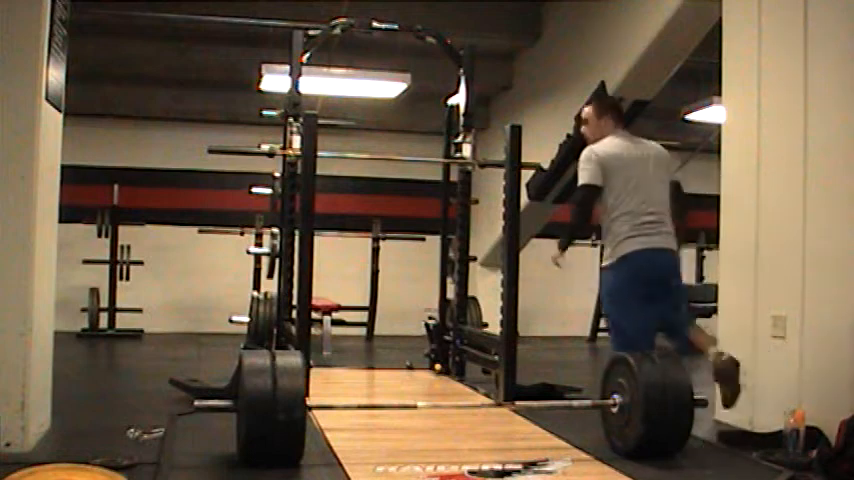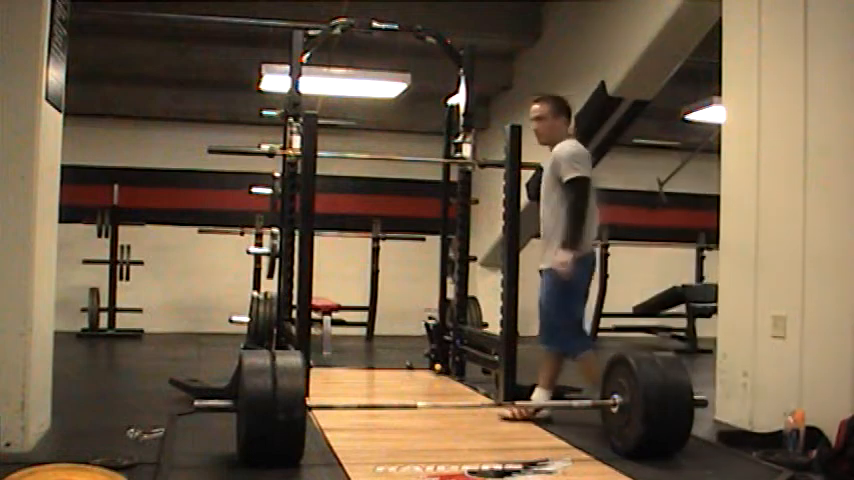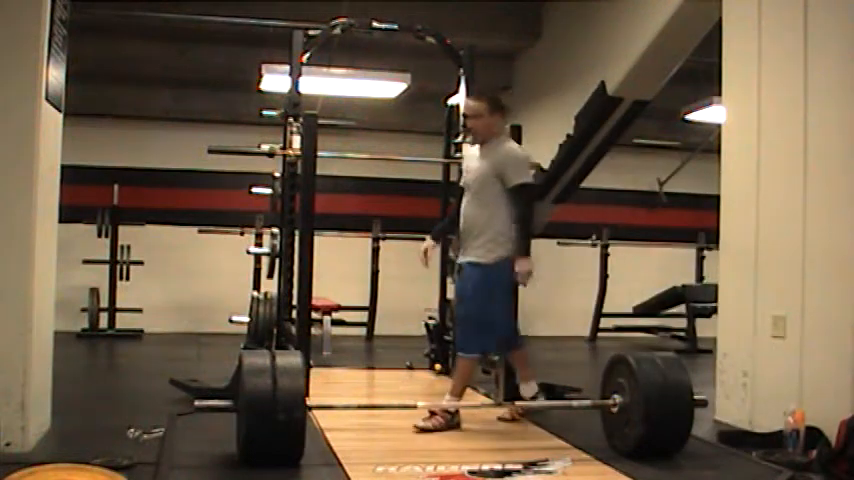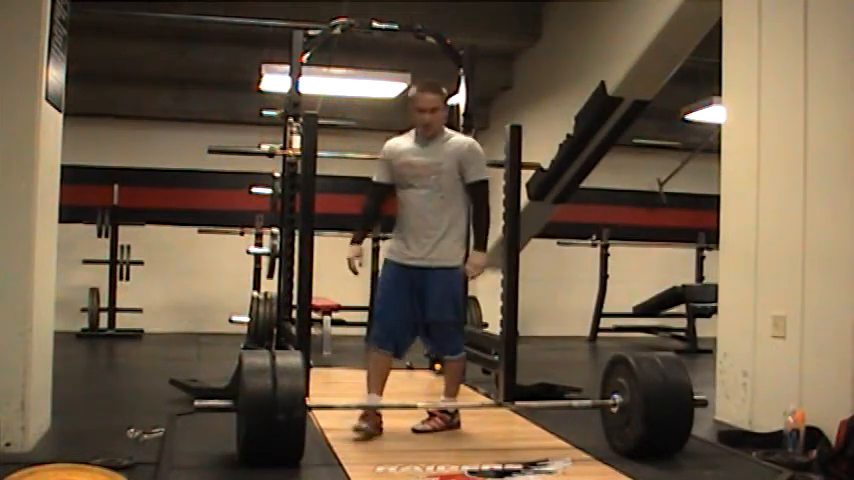
dt=0.7s
person 1, frame 1
left shoulder: (595, 154)
right shoulder: (657, 152)
left elbow: (583, 204)
right elbow: (673, 200)
left wrist: (563, 244)
right wrist: (673, 241)
left hip: (625, 257)
right hip: (664, 253)
left knee: (629, 343)
right knee: (677, 322)
right ankle: (718, 359)
person 1, frame 2
left shoulder: (567, 151)
right shoulder: (563, 154)
left elbow: (578, 201)
left wrist: (568, 249)
left hip: (568, 260)
right hip: (560, 259)
left knee: (567, 335)
right knee: (553, 334)
right ankle: (540, 401)
person 1, frame 3
left shoulder: (510, 155)
right shoulder: (471, 155)
left elbow: (523, 208)
left wrist: (523, 254)
right wrist: (435, 237)
left hip: (490, 260)
right hip: (470, 256)
left knee: (470, 330)
right knee: (499, 330)
left ankle: (450, 408)
right ankle: (530, 394)
person 1, frame 4
left shoulder: (465, 149)
right shoulder: (393, 149)
left elbow: (480, 201)
right elbow: (376, 199)
left wrist: (479, 249)
right wrist: (358, 240)
left hip: (445, 263)
right hip: (399, 259)
left knee: (448, 337)
right knee: (383, 331)
left ankle: (448, 409)
right ankle: (372, 410)
